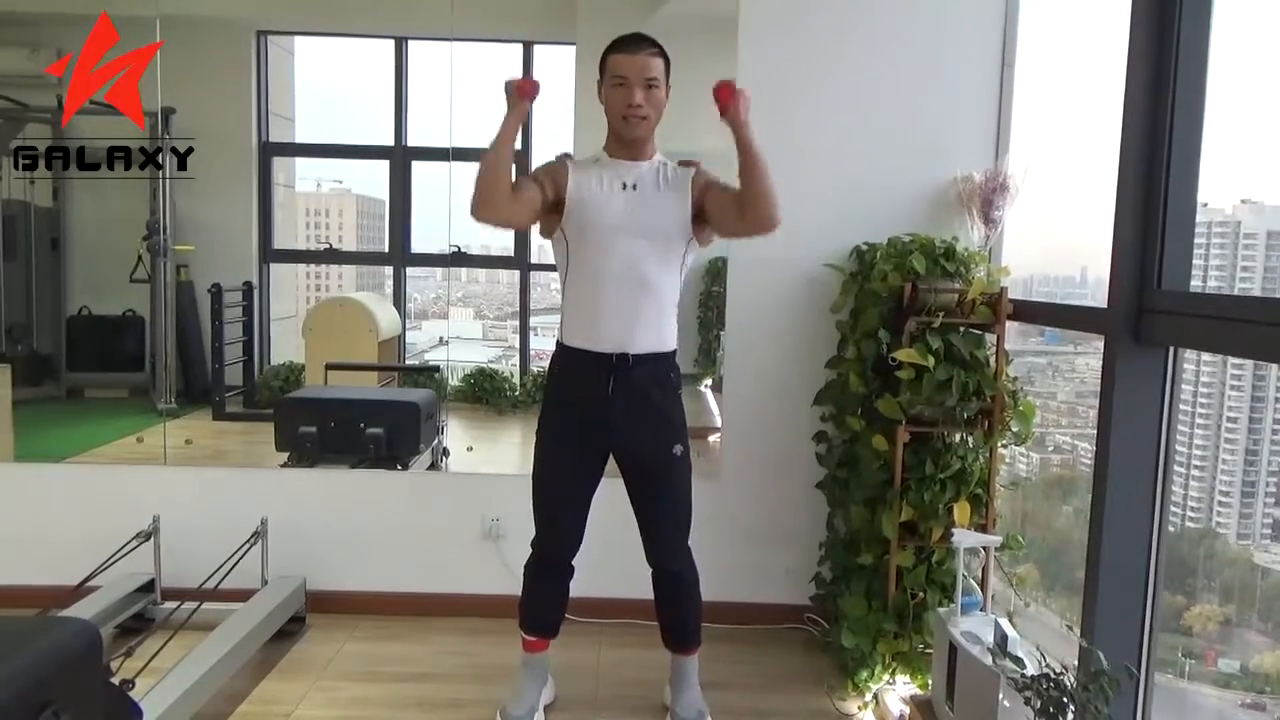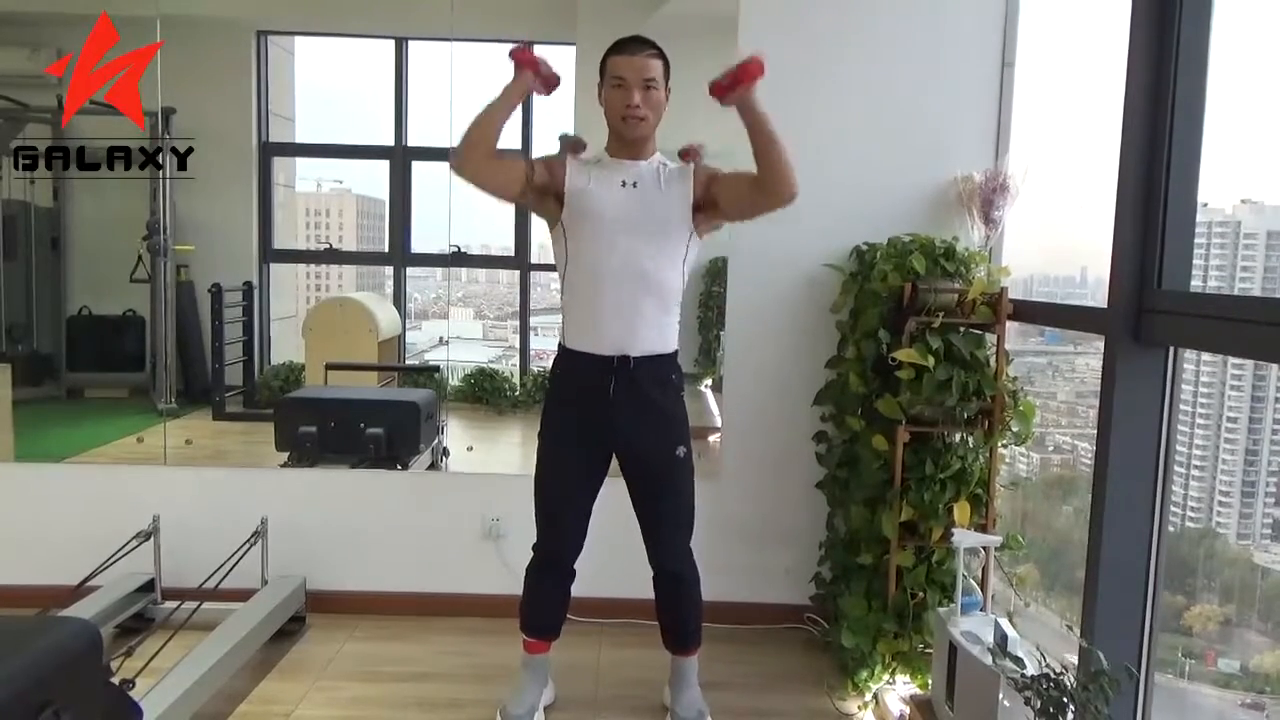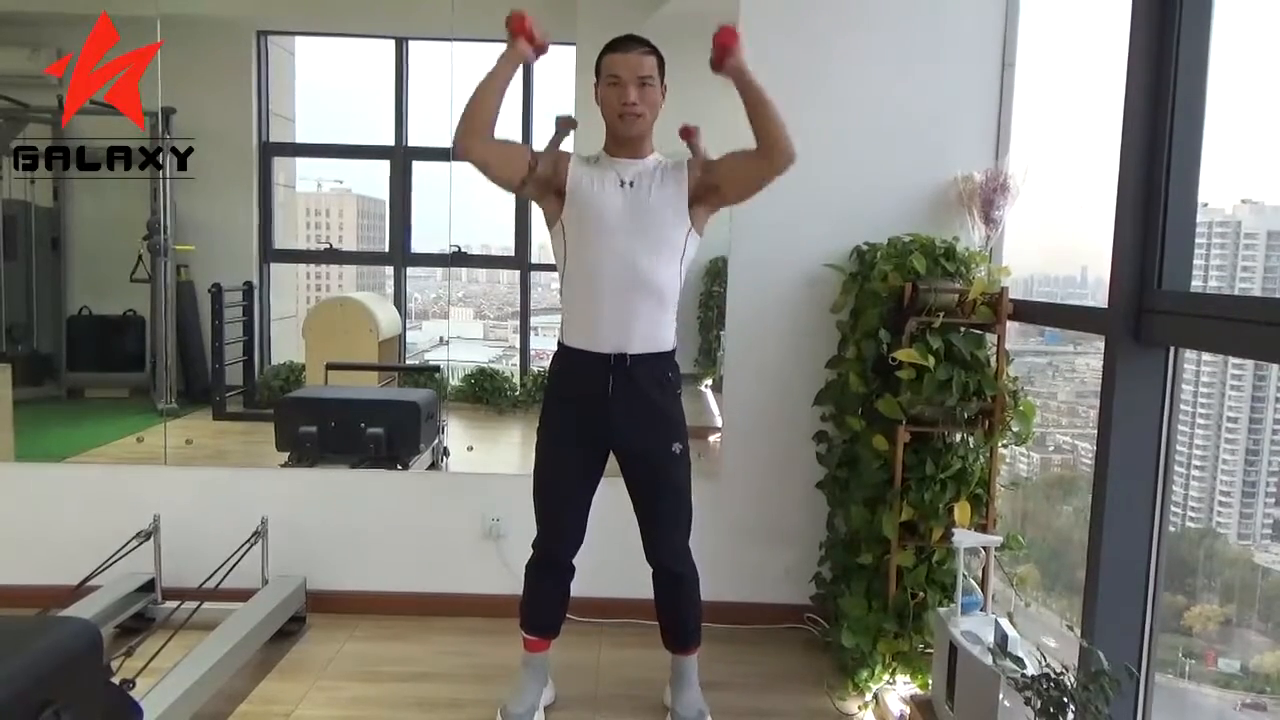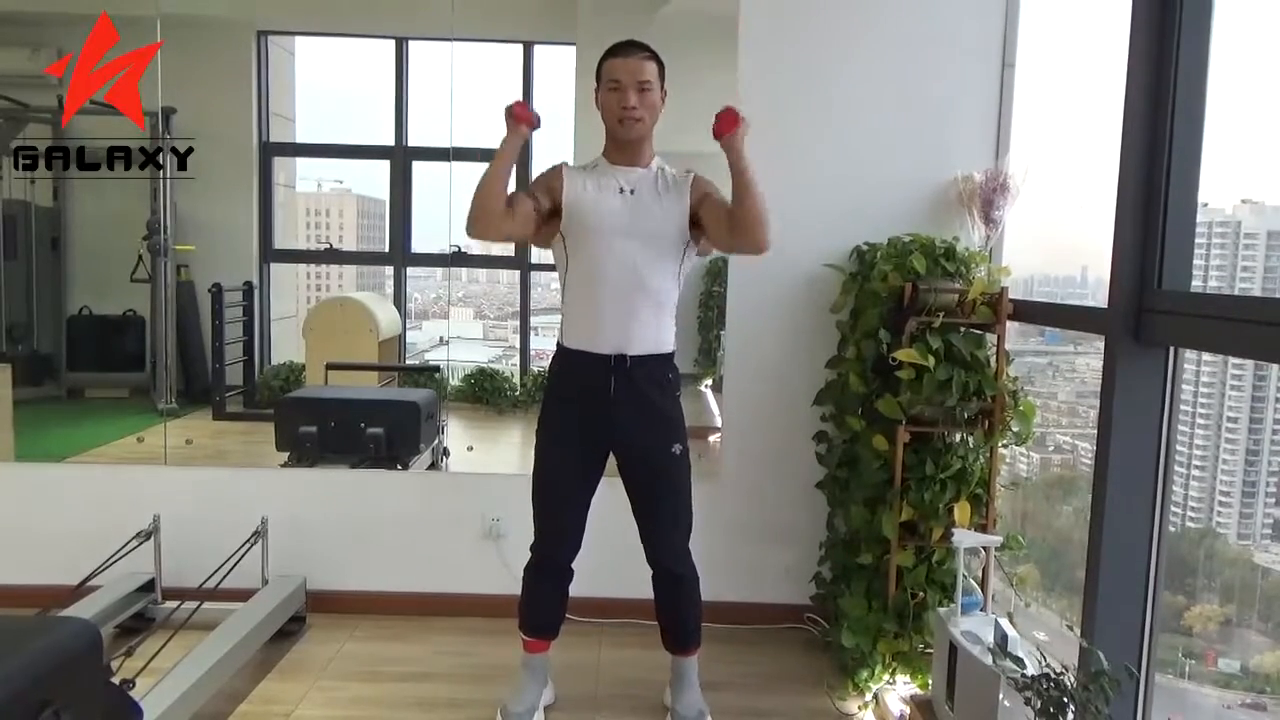
dt=0.3s
person 1, frame 1
left shoulder: (692, 183)
right shoulder: (563, 177)
left elbow: (762, 220)
right elbow: (489, 210)
left wrist: (743, 130)
right wrist: (511, 122)
left hip: (652, 382)
right hip: (575, 378)
left knee: (670, 547)
right knee: (553, 542)
person 1, frame 2
left shoulder: (694, 183)
right shoulder: (562, 176)
left elbow: (780, 191)
right elbow: (470, 164)
left wrist: (748, 106)
right wrist: (517, 91)
left hip: (655, 383)
right hip: (577, 380)
left knee: (672, 550)
right knee: (555, 544)
person 1, frame 3
left shoulder: (692, 175)
right shoulder: (562, 171)
left elbow: (779, 152)
right elbow: (470, 142)
left wrist: (738, 70)
right wrist: (513, 56)
left hip: (652, 379)
right hip: (576, 377)
left knee: (670, 546)
right knee: (554, 541)
person 1, frame 4
left shoulder: (689, 190)
right shoulder: (563, 184)
left elbow: (753, 239)
right elbow: (485, 226)
left wrist: (736, 153)
right wrist: (511, 145)
left hip: (652, 382)
right hip: (575, 379)
left knee: (670, 548)
right knee: (553, 543)
